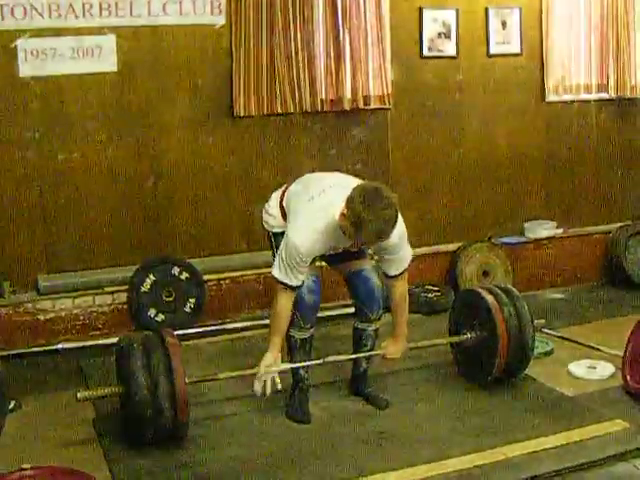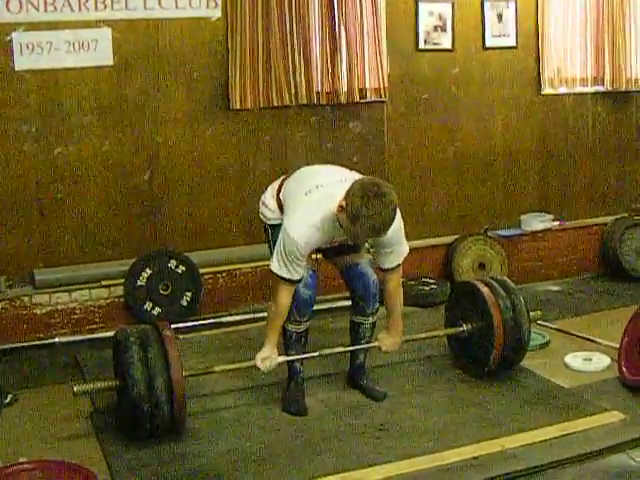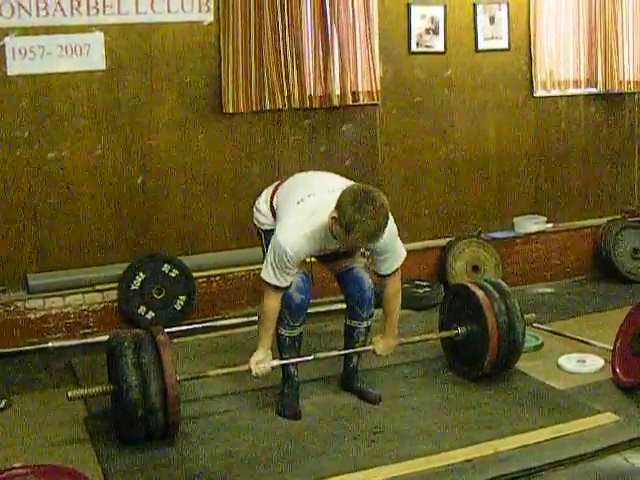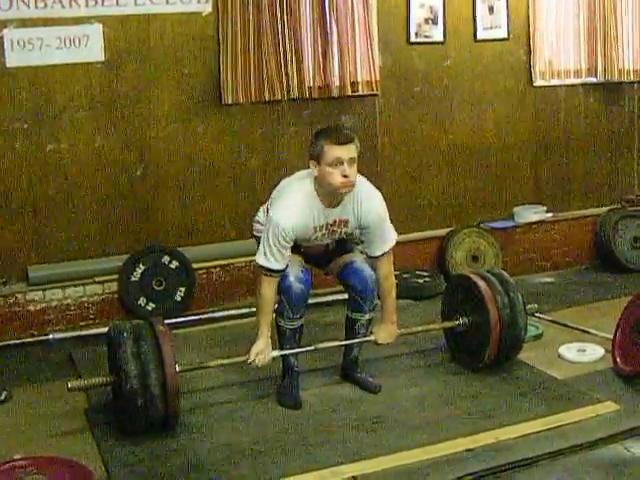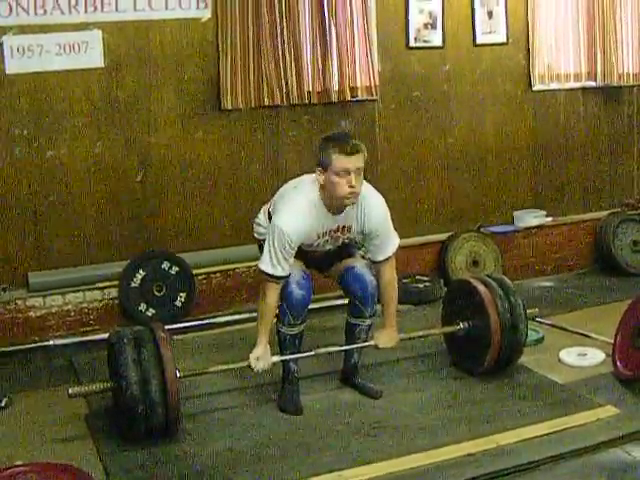
dt=1s
person 1, frame 1
left shoulder: (391, 226)
right shoulder: (304, 234)
left elbow: (397, 281)
right elbow: (285, 294)
left wrist: (399, 338)
right wrist: (273, 352)
left hip: (345, 224)
right hip: (285, 219)
left knee: (371, 290)
right knee: (306, 296)
left ankle: (360, 378)
right ankle: (299, 386)
person 1, frame 2
left shoulder: (388, 220)
right shoulder: (302, 228)
left elbow: (392, 275)
right elbow: (284, 288)
left wrist: (394, 330)
right wrist: (270, 344)
right hip: (281, 211)
left knee: (367, 284)
right knee: (303, 291)
left ankle: (358, 371)
right ankle: (295, 379)
person 1, frame 3
left shoulder: (382, 226)
right shoulder: (293, 236)
left elbow: (391, 278)
right elbow: (272, 294)
left wrist: (390, 334)
right wrist: (263, 348)
right hip: (275, 218)
left knee: (362, 289)
right knee: (296, 294)
left ankle: (350, 374)
right ankle: (289, 383)
person 1, frame 4
left shoulder: (369, 199)
right shoulder: (288, 210)
left elbow: (383, 262)
right elbow: (268, 279)
left wrist: (389, 321)
right wrist: (263, 337)
left hip: (334, 241)
right hip: (285, 243)
left knee: (365, 280)
right knee: (295, 286)
left ankle: (351, 364)
right ankle: (290, 372)
person 1, frame 5
left shoulder: (373, 206)
right shoulder: (292, 217)
left elbow: (386, 266)
right elbow: (272, 287)
left wrist: (390, 326)
right wrist: (262, 344)
left hip: (336, 243)
right hip: (278, 241)
left knee: (365, 285)
right knee: (297, 292)
left ankle: (351, 370)
right ankle: (290, 378)
